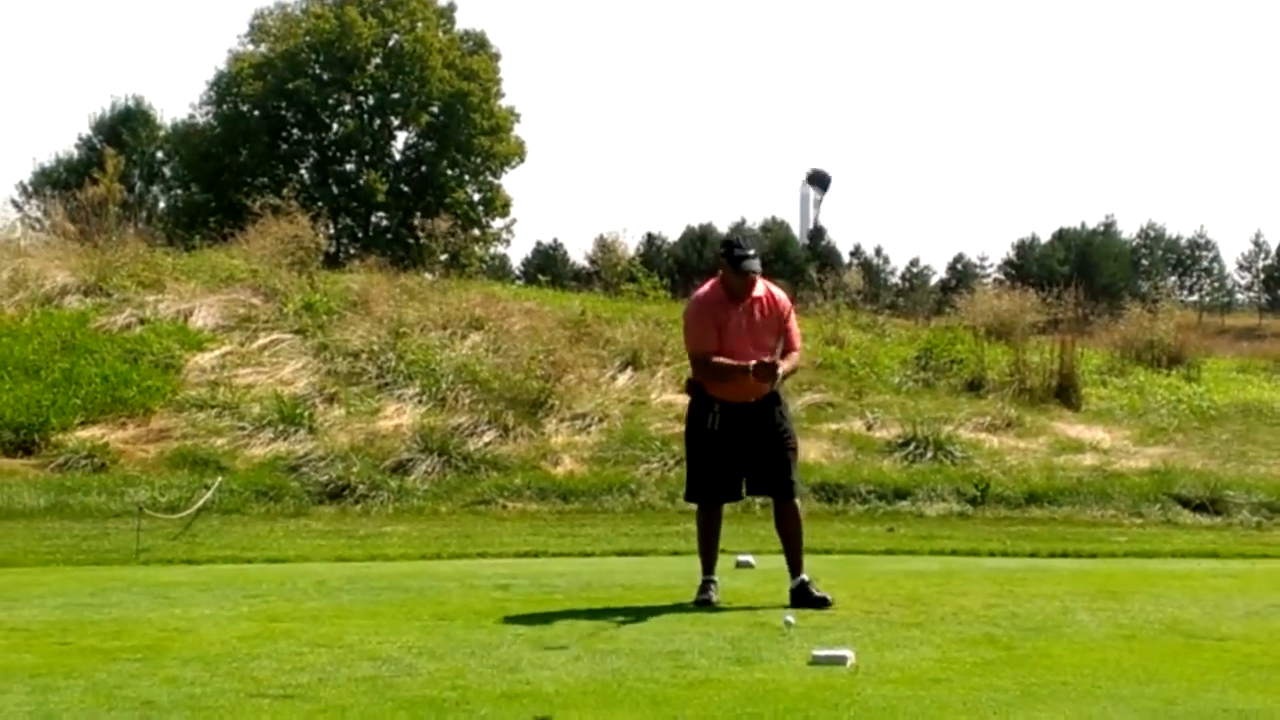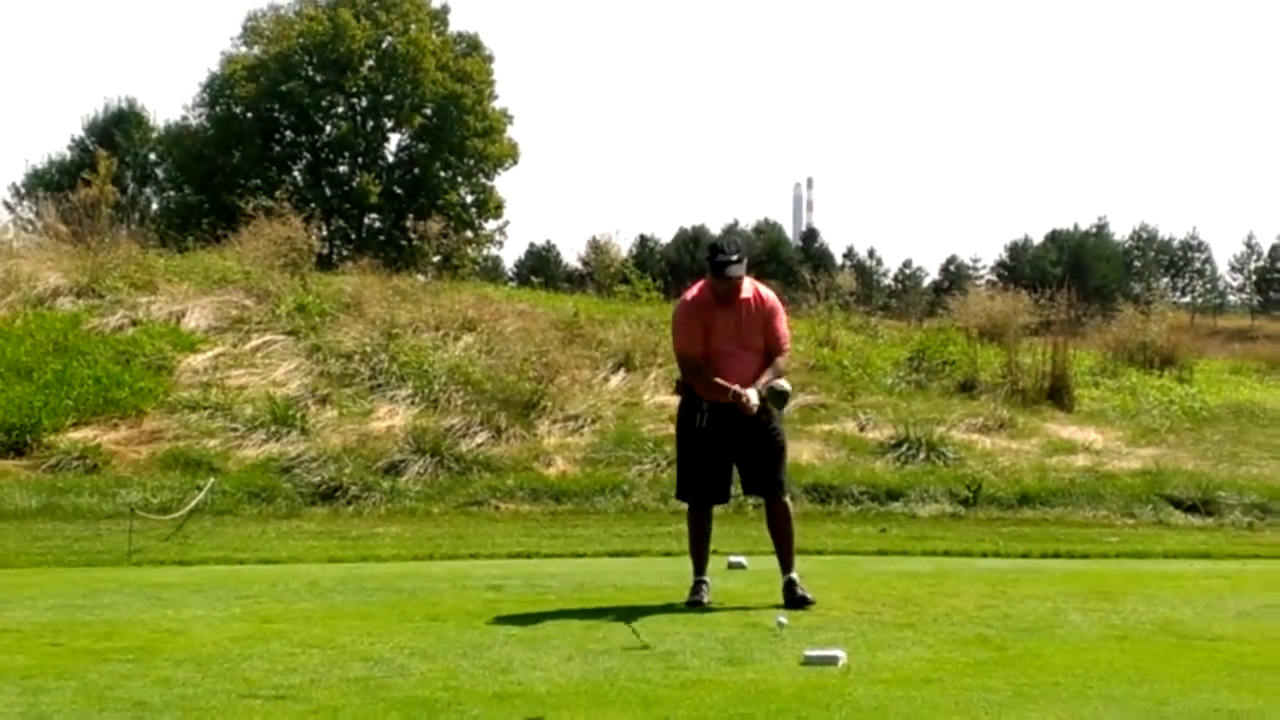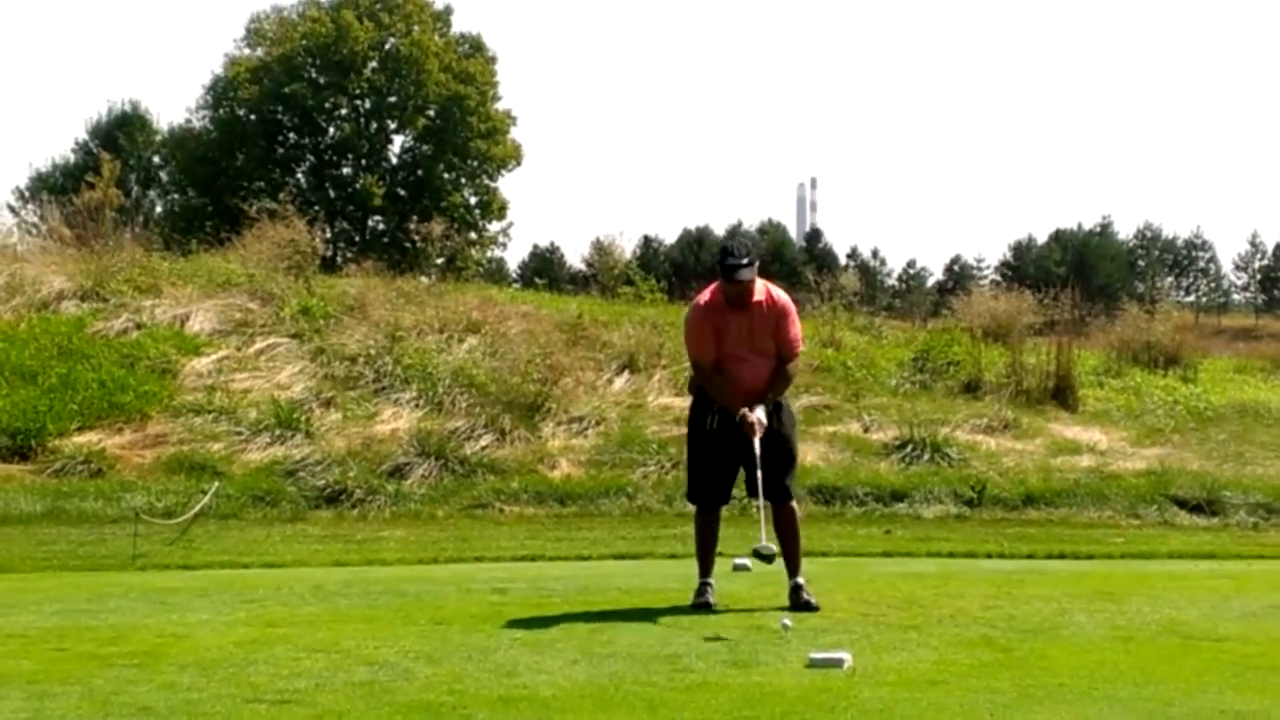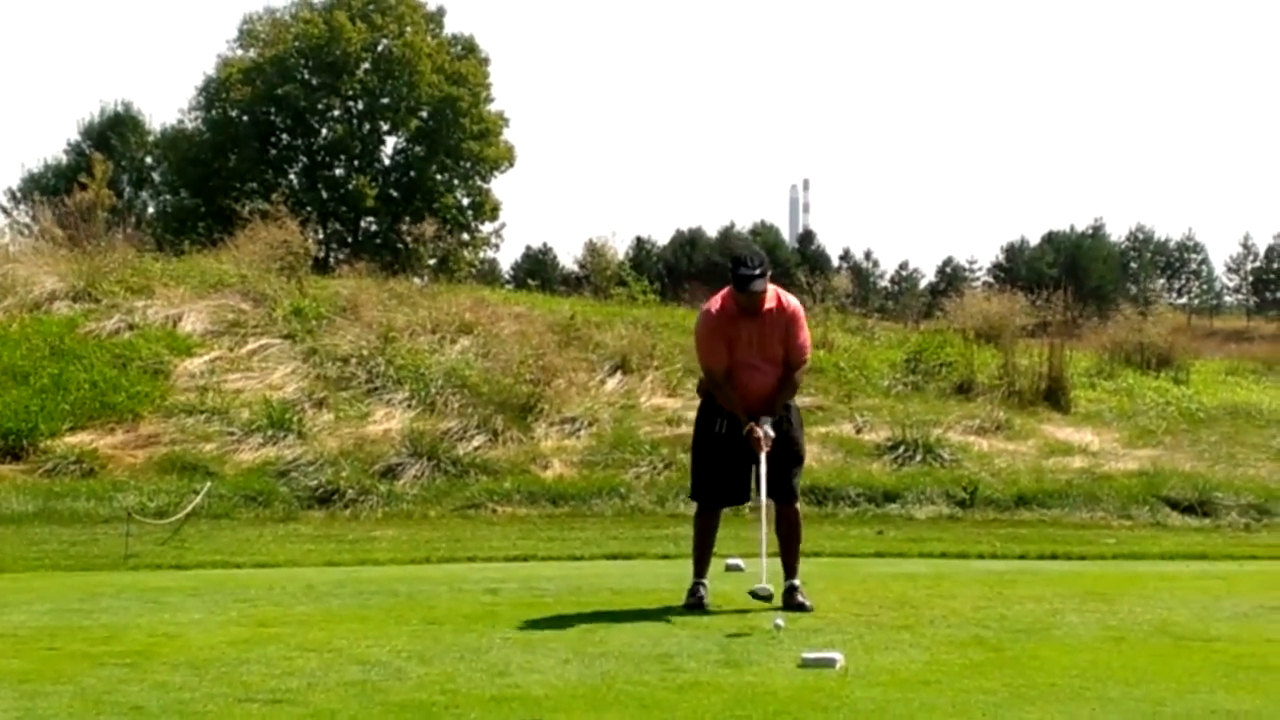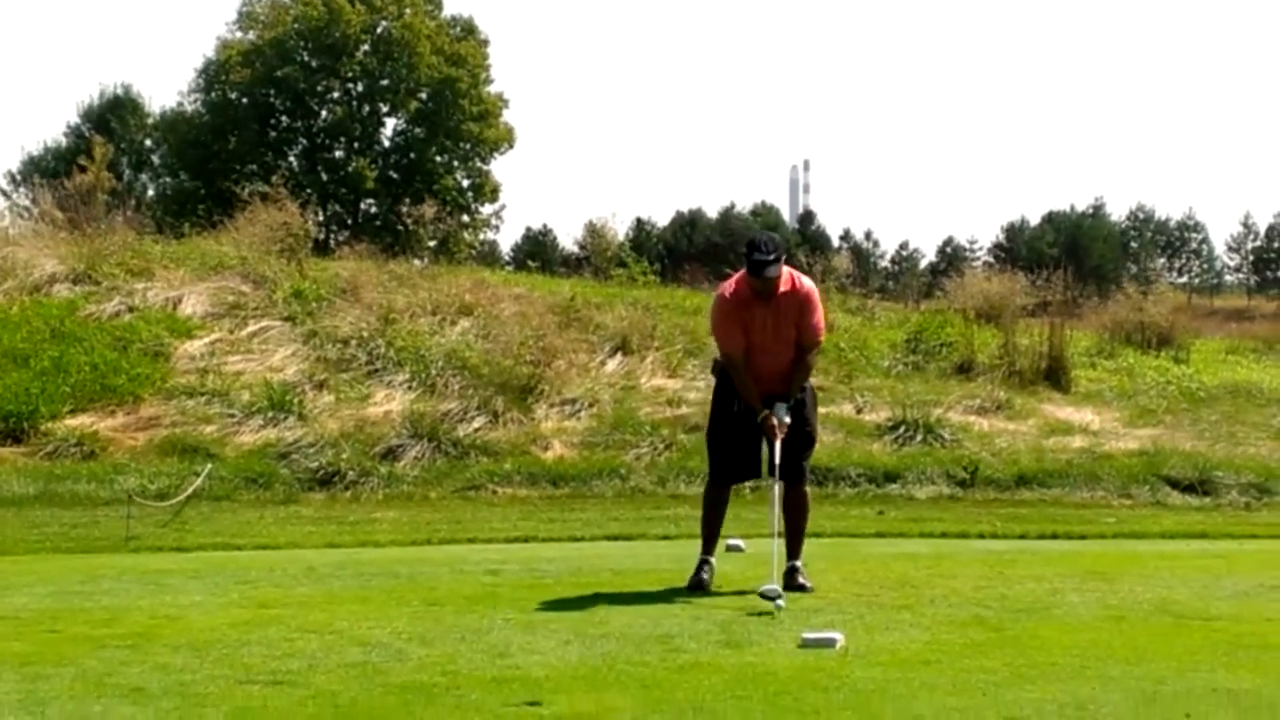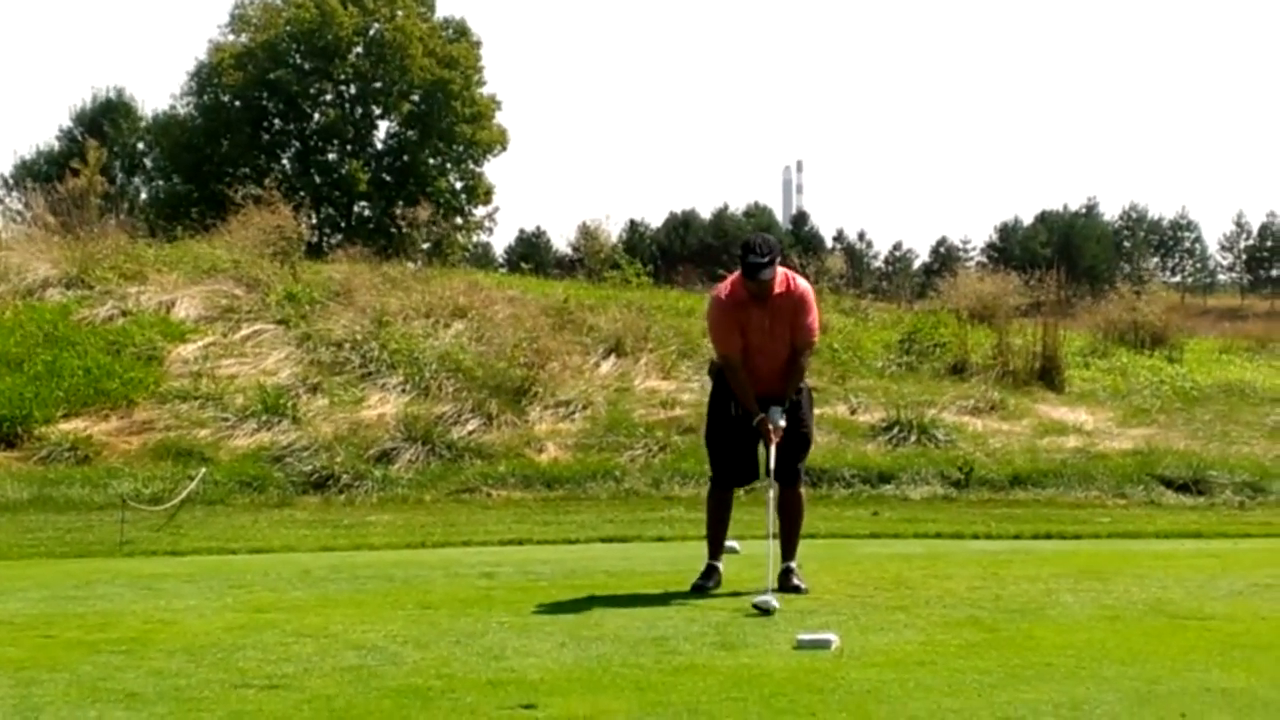
dt=0.2s
person 1, frame 1
left shoulder: (776, 298)
right shoulder: (702, 304)
left elbow: (792, 352)
right elbow: (703, 365)
left wrist: (778, 369)
right wrist: (748, 368)
left hip: (765, 406)
right hip: (715, 409)
left knee: (786, 492)
right knee: (710, 498)
left ankle: (799, 582)
right ankle: (708, 580)
person 1, frame 2
left shoulder: (765, 300)
right shoulder: (689, 306)
left elbow: (781, 355)
right elbow: (690, 368)
left wrist: (756, 388)
right wrist: (729, 390)
left hip: (757, 409)
right hip: (705, 409)
left knee: (776, 492)
right knee: (700, 497)
left ankle: (790, 579)
right ankle: (700, 581)
person 1, frame 3
left shoulder: (779, 302)
right shoulder: (702, 310)
left elbow: (790, 362)
right elbow: (704, 372)
left wrist: (762, 406)
right wrist: (738, 411)
left hip: (769, 409)
right hip: (716, 411)
left knee: (782, 495)
right knee: (708, 499)
left ankle: (797, 583)
right ankle: (705, 583)
person 1, frame 4
left shoulder: (790, 308)
right shoulder: (712, 316)
left elbow: (796, 369)
right elbow: (717, 379)
left wrist: (770, 417)
right wrist: (746, 425)
left hip: (777, 411)
right hip: (725, 413)
left knee: (787, 497)
right knee: (710, 499)
left ankle: (792, 585)
right ankle: (699, 583)
person 1, frame 5
left shoulder: (804, 291)
right shoulder: (727, 299)
left elbow: (809, 352)
right elbow: (735, 363)
left wrist: (785, 403)
right wrist: (761, 412)
left hip: (792, 392)
right hip: (739, 392)
left knee: (796, 478)
right knee: (721, 476)
left ankle: (794, 565)
right ankle: (706, 560)
person 1, frame 6
left shoulder: (799, 292)
right shoulder: (723, 300)
left elbow: (801, 353)
right elbow: (732, 366)
left wrist: (782, 405)
right wrist: (756, 416)
left hip: (788, 392)
right hip: (735, 393)
left knee: (791, 479)
right knee: (723, 479)
left ankle: (789, 566)
right ankle: (713, 564)
